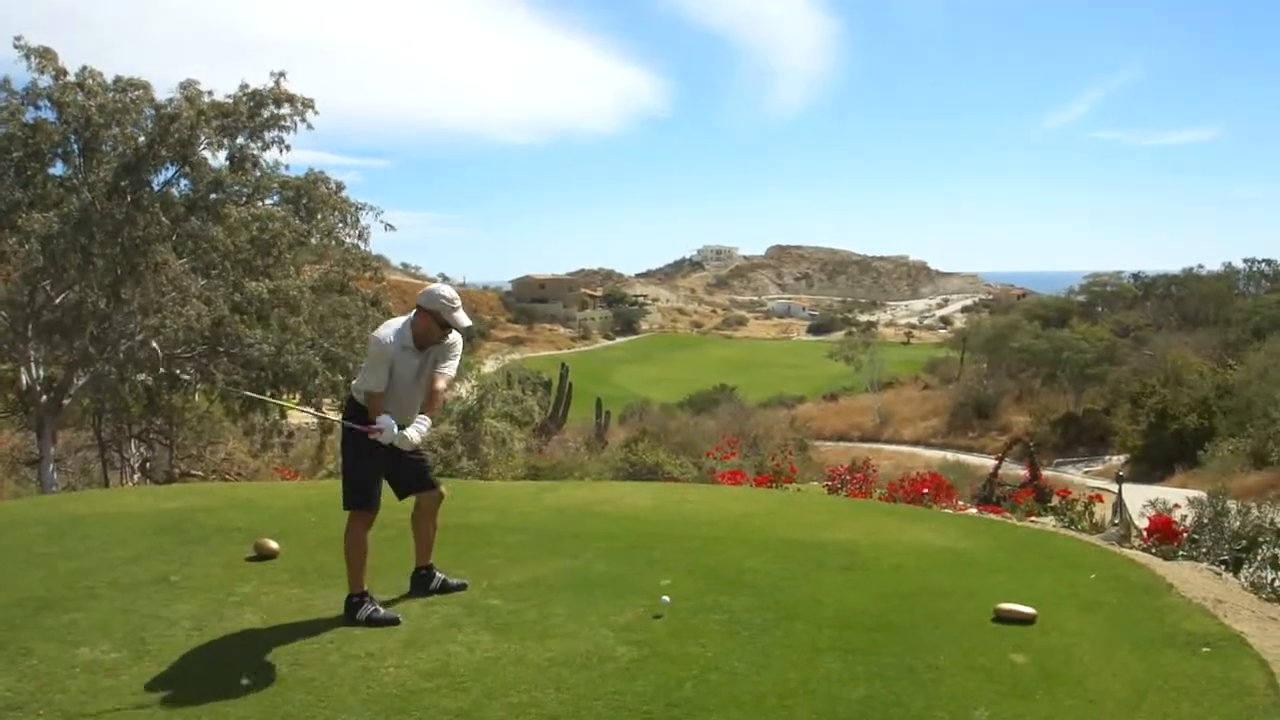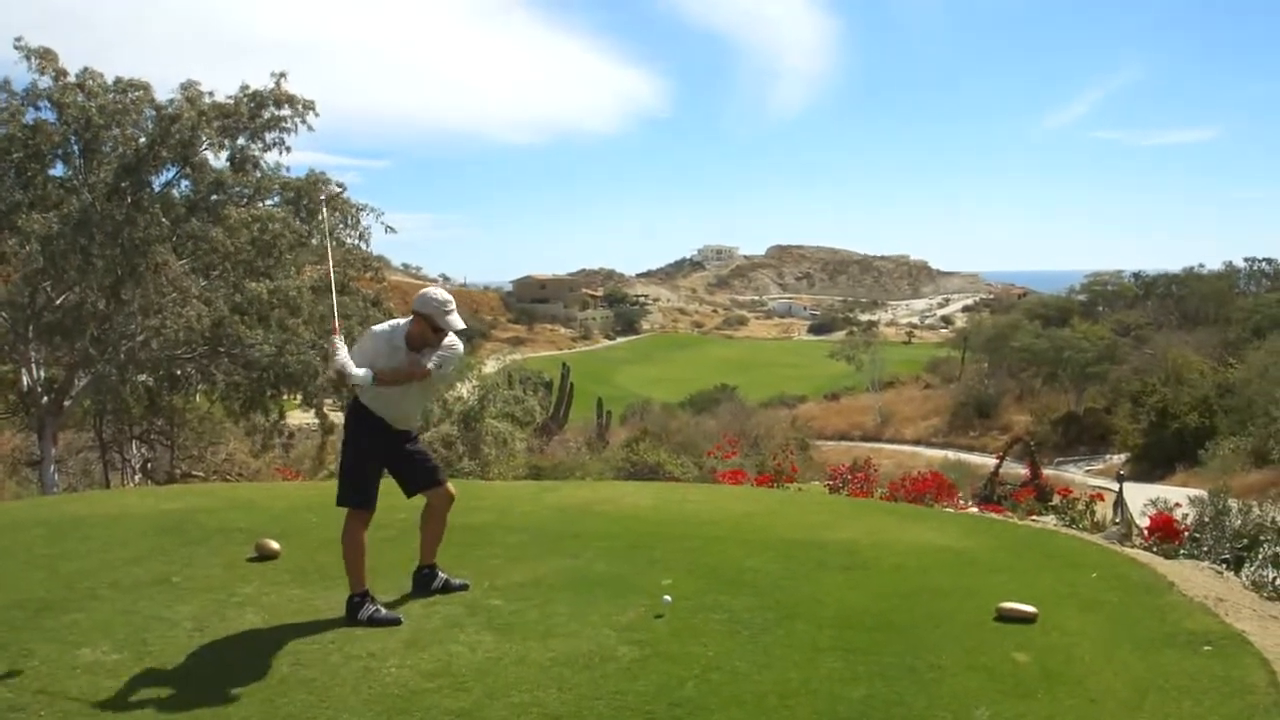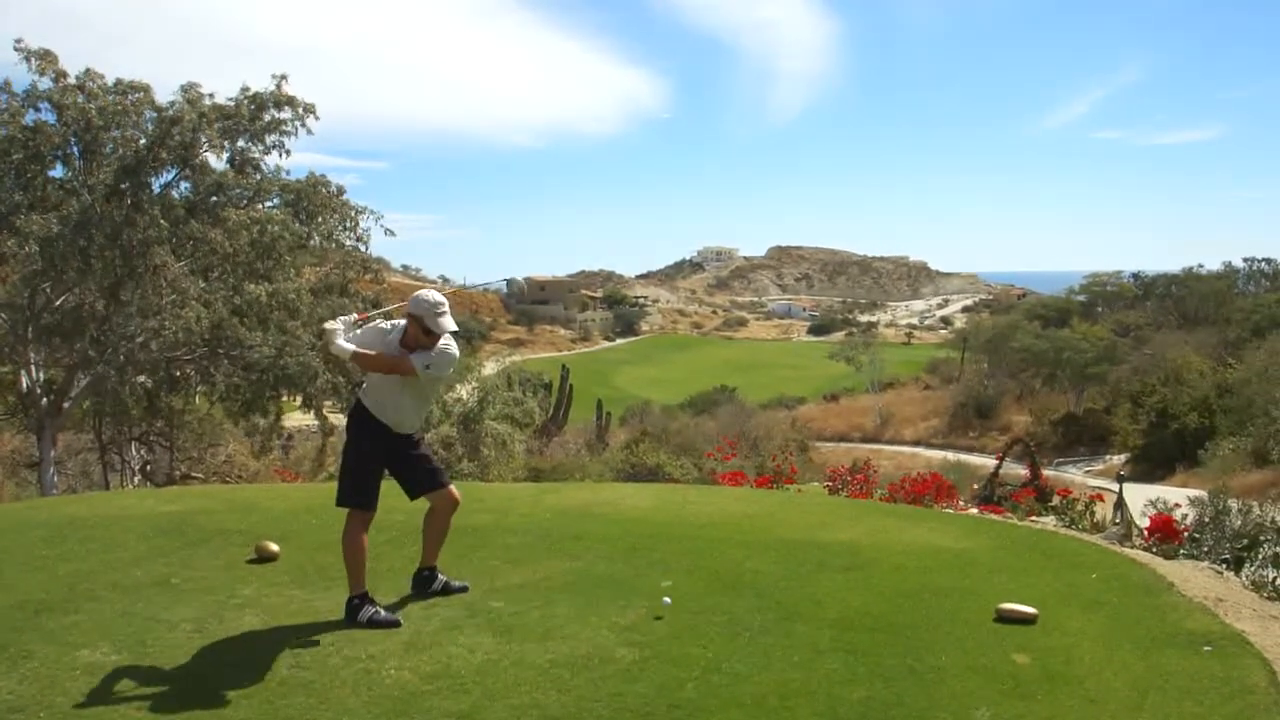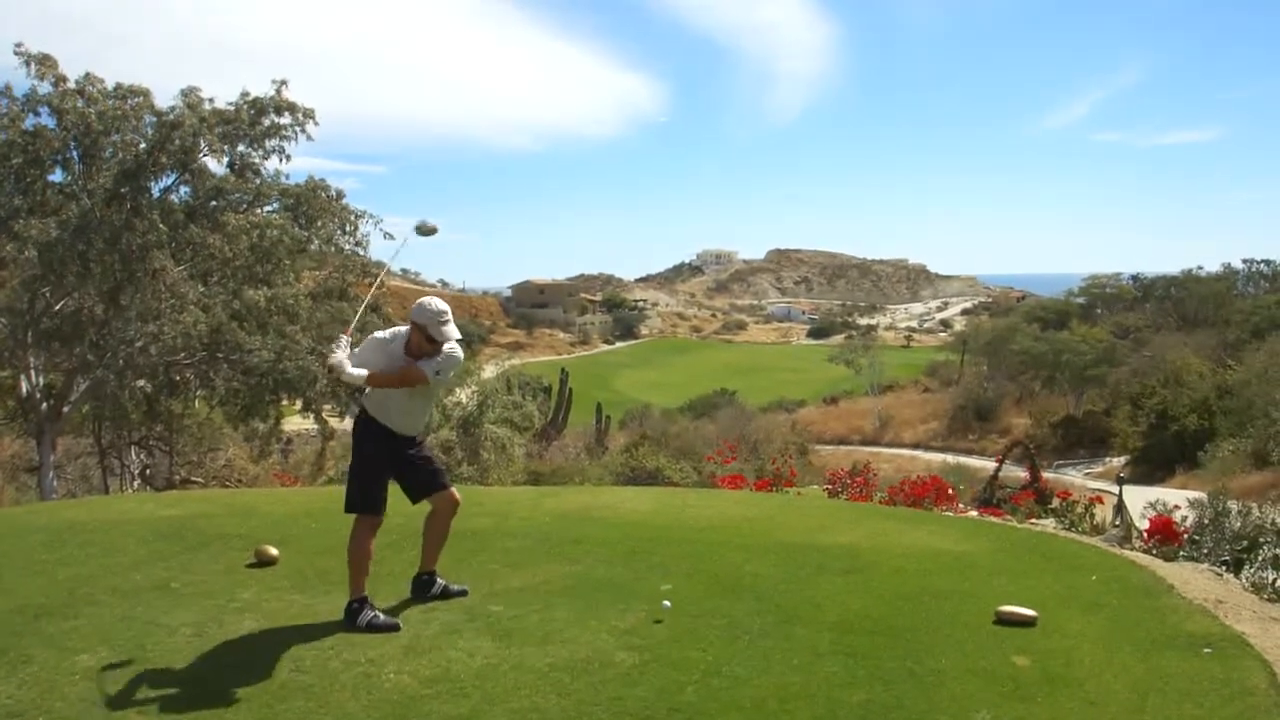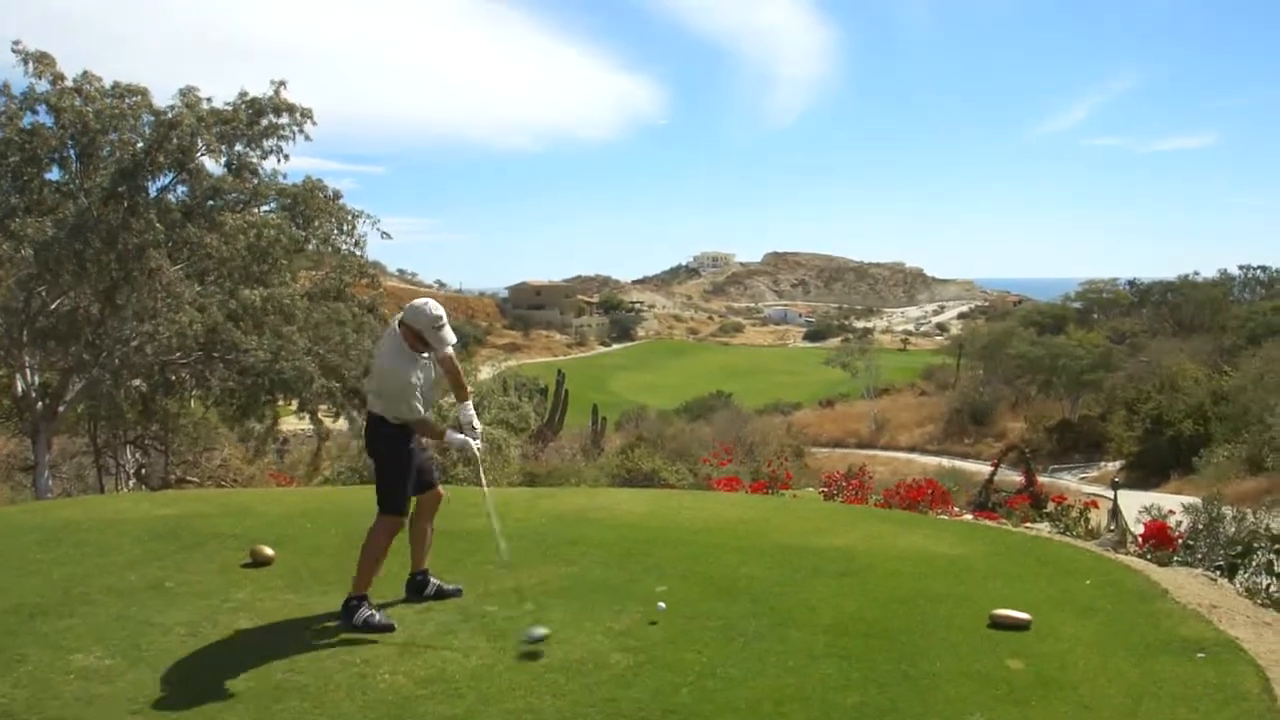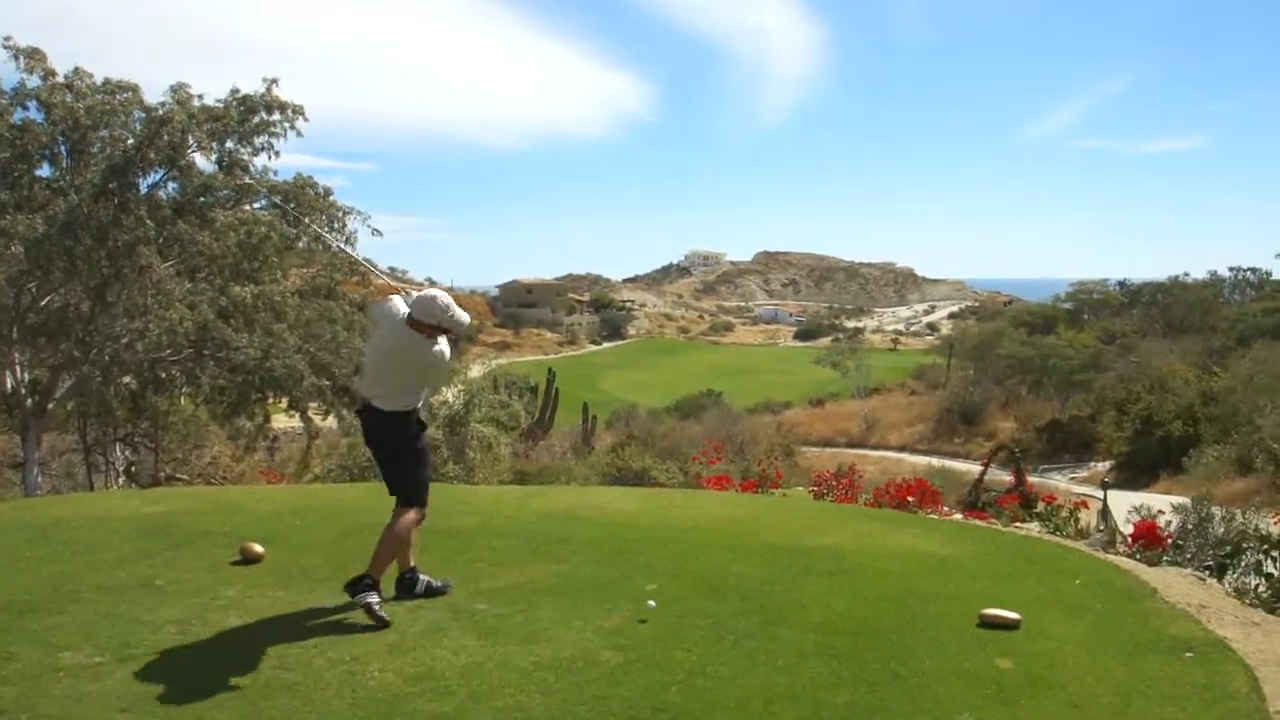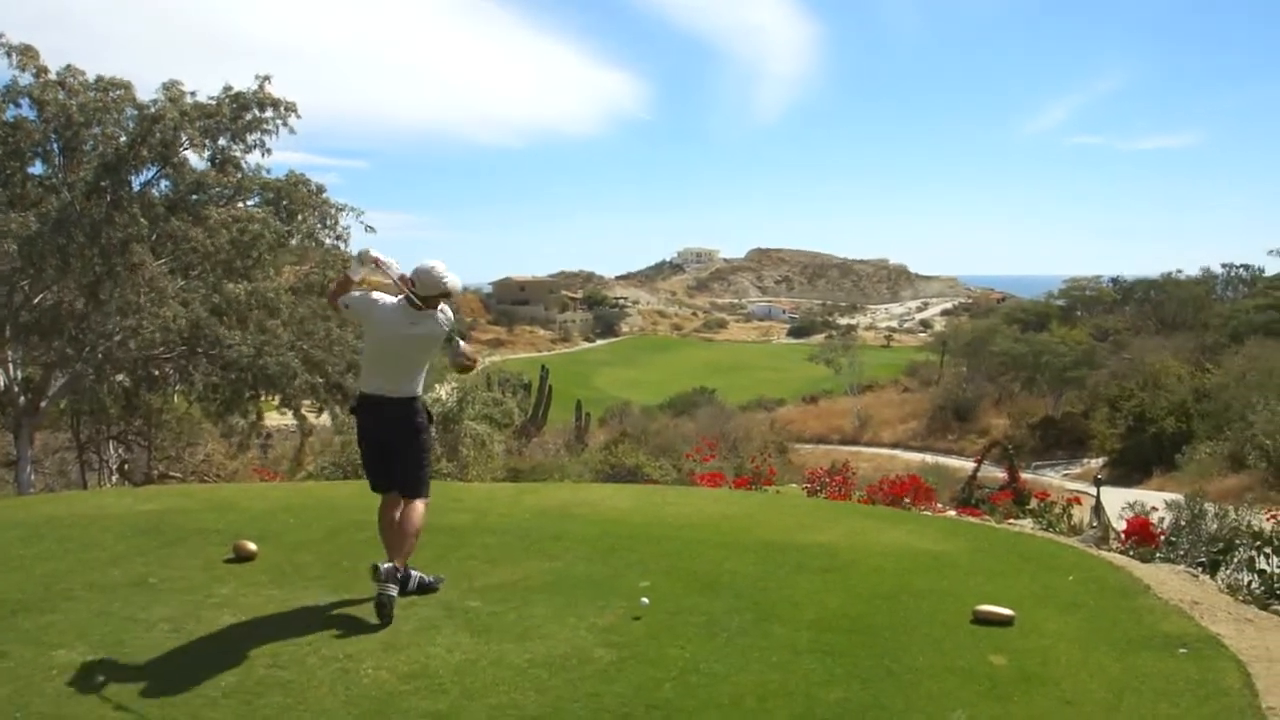
dt=0.2s
person 1, frame 1
left shoulder: (450, 342)
right shoulder: (386, 341)
left elbow: (437, 388)
right elbow: (374, 398)
left wrist: (419, 428)
right wrist: (388, 430)
left hip: (402, 425)
right hip: (365, 421)
left knee: (432, 495)
right knee: (364, 511)
left ankle: (424, 574)
right ankle: (357, 599)
person 1, frame 2
left shoulder: (451, 348)
right shoulder: (379, 336)
left elbow: (403, 376)
right elbow: (344, 369)
left wrist: (358, 374)
right wrist: (339, 353)
left hip: (405, 430)
right hip: (367, 423)
left knee: (443, 495)
right knee: (360, 510)
left ankle: (426, 574)
right ankle: (359, 599)
person 1, frame 3
left shoulder: (447, 352)
right shoulder: (382, 331)
left elbow: (386, 365)
right elbow: (336, 345)
left wrist: (345, 348)
right wrist: (339, 330)
left hip: (408, 435)
right hip: (368, 425)
left knee: (447, 500)
right knee: (361, 512)
left ankle: (426, 575)
right ankle: (358, 601)
person 1, frame 4
left shoulder: (451, 355)
right shoulder: (382, 343)
left elbow: (399, 379)
right elbow: (338, 368)
left wrist: (355, 374)
right wrist: (341, 357)
left hip: (409, 438)
right hip: (374, 431)
left knee: (448, 501)
right knee: (369, 517)
left ankle: (425, 579)
right ankle: (357, 604)
person 1, frame 5
left shoulder: (423, 330)
right shoulder: (397, 367)
left elbow: (448, 362)
right elbow: (419, 423)
left wrist: (466, 409)
right wrist: (455, 440)
left hip: (407, 429)
right hip: (390, 431)
left knee: (431, 497)
right knee: (393, 516)
left ankle: (419, 579)
right ankle: (356, 601)
person 1, frame 6
left shoulder: (391, 310)
right shoulder: (436, 354)
left elbow: (385, 293)
left hip: (374, 415)
right hip: (399, 424)
left knee: (409, 497)
right knee: (412, 509)
left ankle: (407, 576)
right ankle: (367, 582)
person 1, frame 7
left shoulder: (375, 307)
right shoulder: (442, 320)
left elbow: (333, 299)
left wrist: (356, 268)
right wrist: (392, 269)
left hip: (368, 410)
right hip: (406, 413)
left knee: (390, 495)
right knee: (415, 498)
left ankle: (398, 571)
right ankle: (394, 570)
